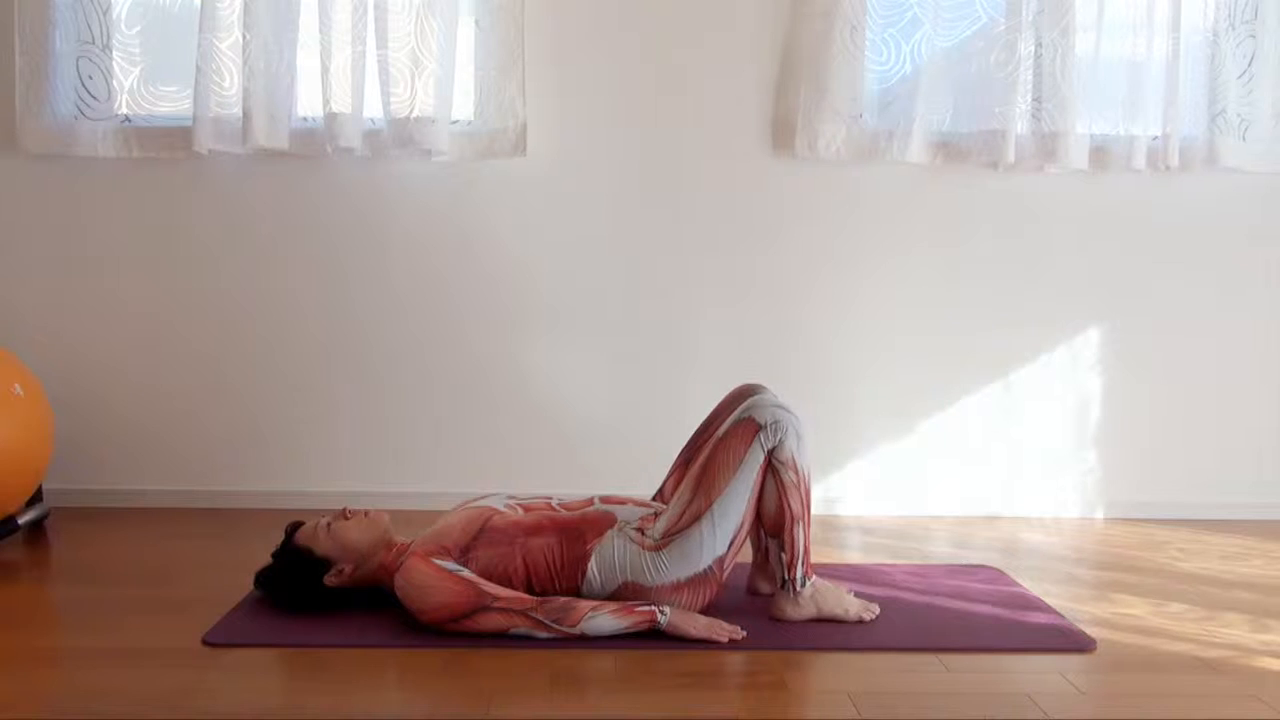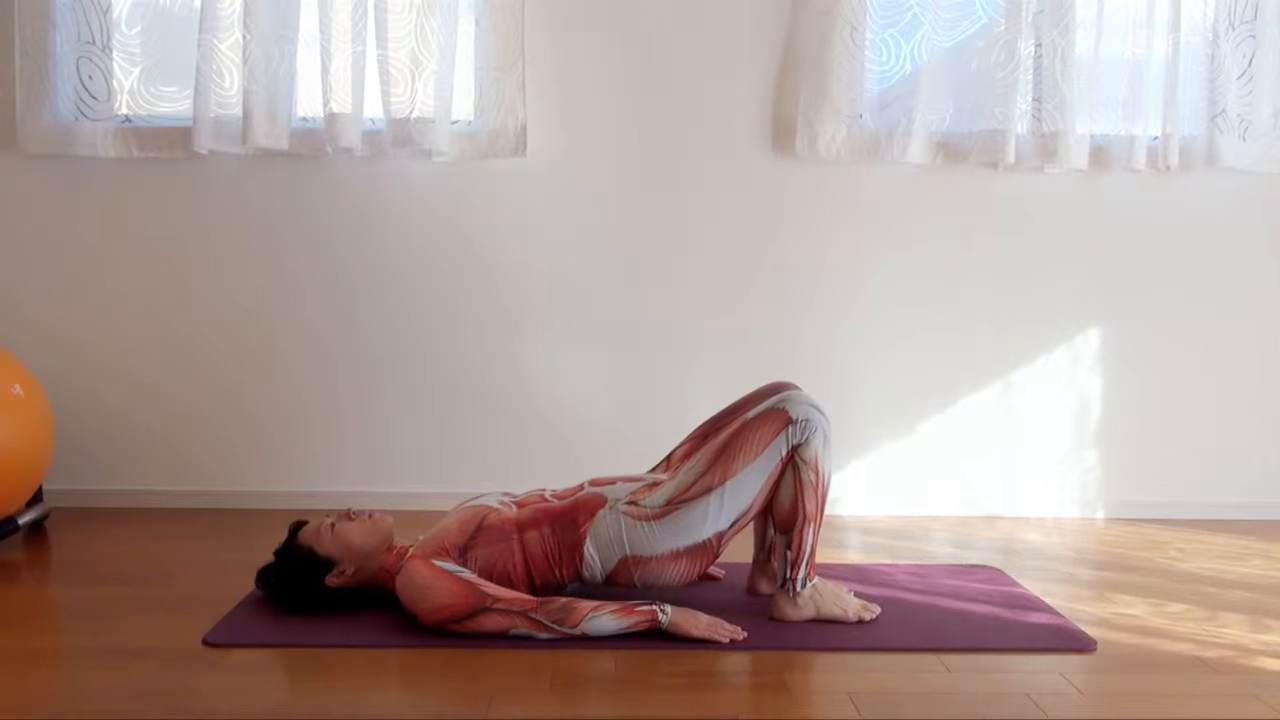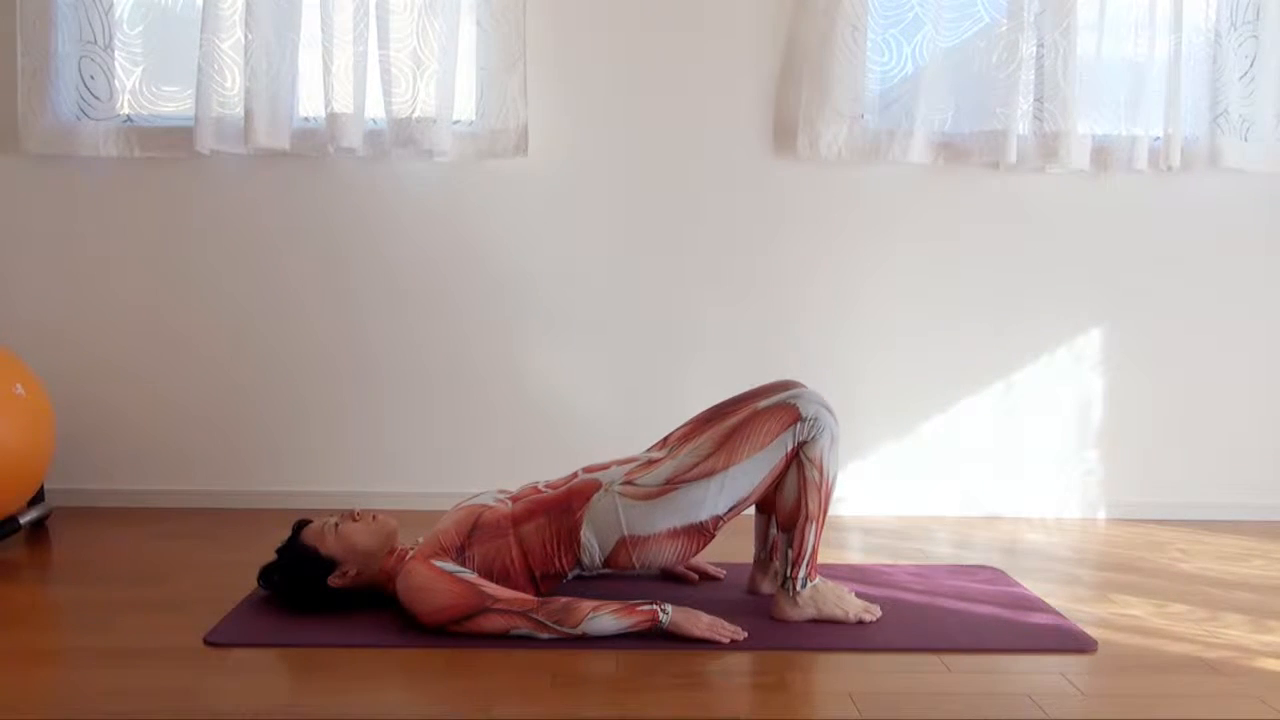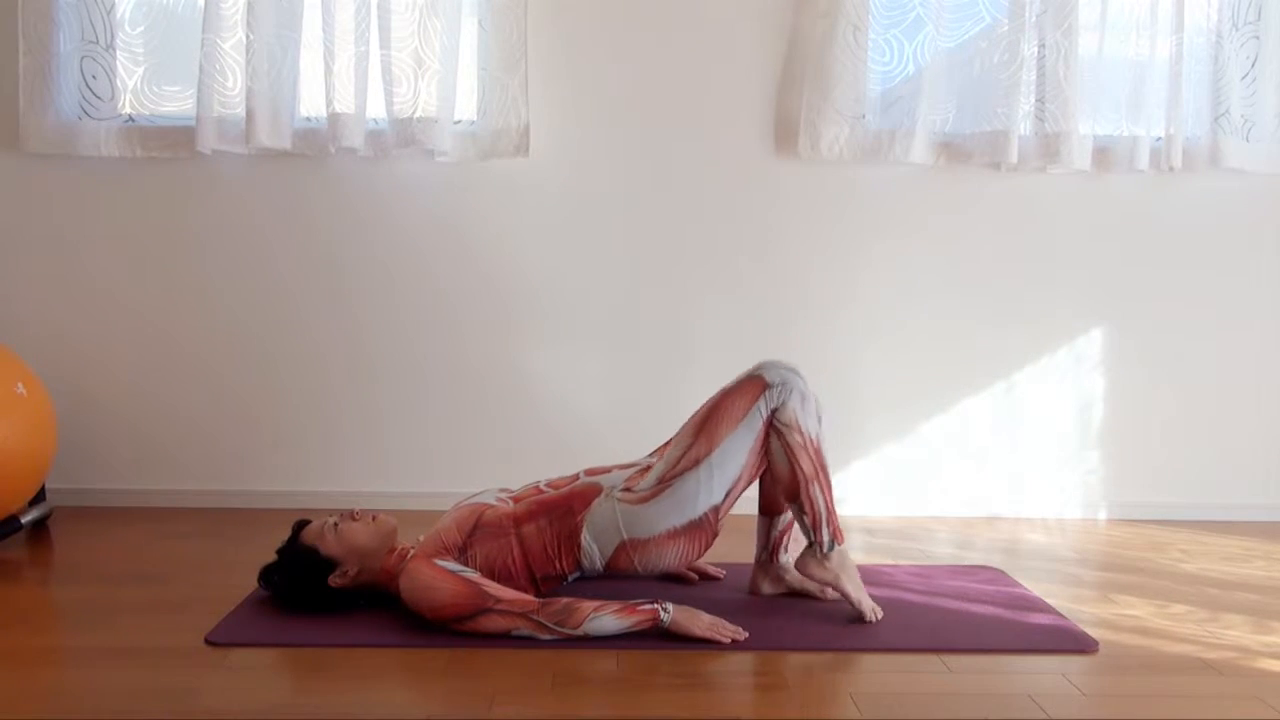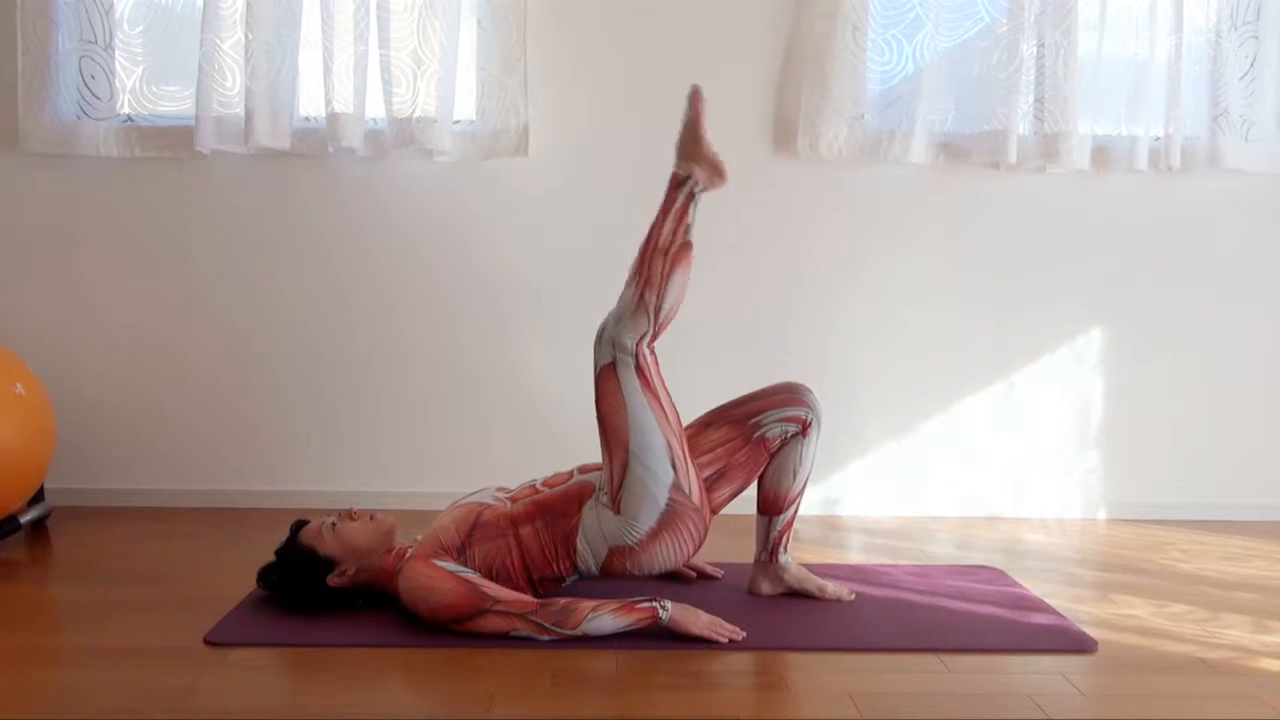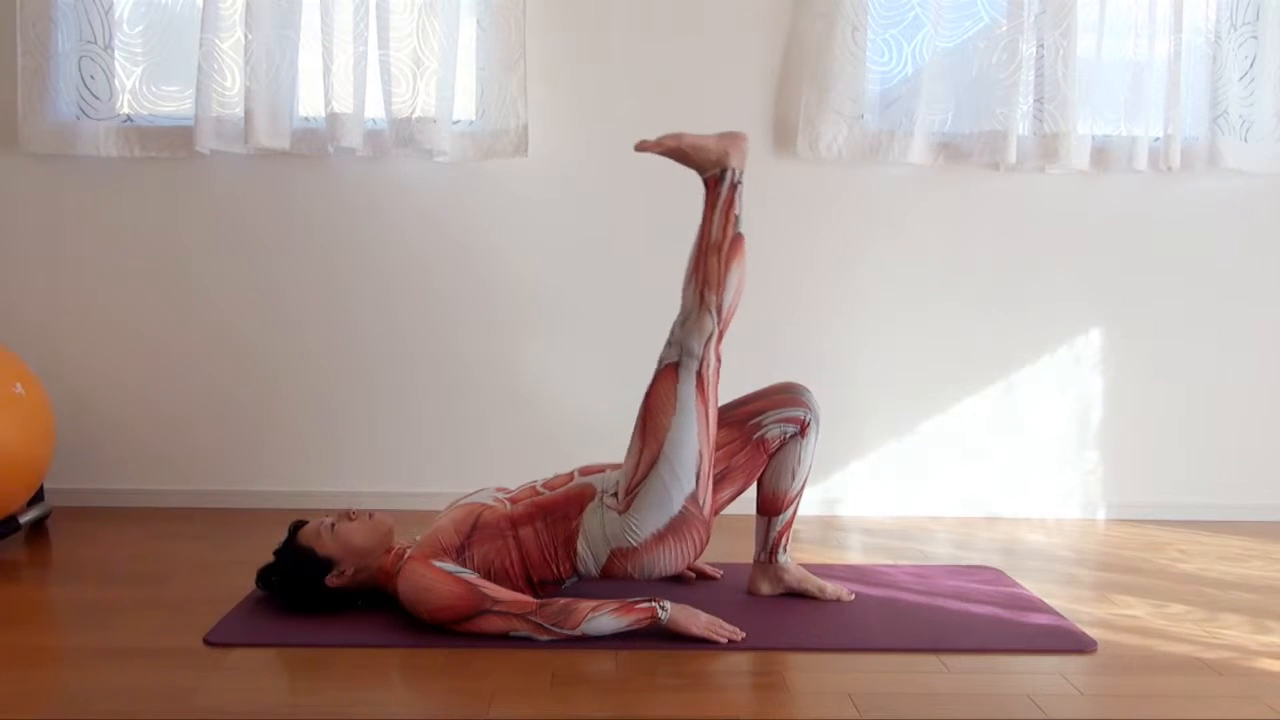
dt=0.7s
person 1, frame 1
left shoulder: (426, 554)
right shoulder: (419, 585)
right elbow: (541, 617)
left wrist: (650, 514)
right wrist: (665, 615)
left hip: (638, 529)
right hip: (657, 568)
left knee: (751, 400)
right knee: (769, 417)
left ankle: (770, 570)
right ankle: (796, 592)
person 1, frame 2
left shoulder: (423, 557)
right shoulder: (420, 588)
right elbow: (542, 617)
right wrist: (667, 616)
left hip: (633, 507)
right hip: (640, 536)
left knee: (780, 400)
right knee: (799, 416)
left ankle: (770, 571)
right ankle: (798, 593)
person 1, frame 3
left shoulder: (424, 557)
right shoulder: (420, 588)
right elbow: (543, 616)
right wrist: (667, 615)
left hip: (619, 492)
right hip: (629, 520)
left knee: (790, 404)
right knee: (809, 415)
left ankle: (772, 569)
right ankle: (798, 592)
person 1, frame 4
left shoulder: (432, 554)
right shoulder: (420, 585)
right elbow: (541, 618)
right wrist: (667, 614)
left hip: (630, 502)
right hip: (640, 527)
left knee: (789, 406)
right knee: (777, 382)
left ankle: (774, 567)
right ankle: (825, 553)
person 1, frame 5
left shoulder: (426, 552)
right shoulder: (418, 583)
right elbow: (543, 618)
right wrist: (665, 611)
left hip: (648, 518)
right hip: (637, 531)
left knee: (796, 403)
right knee: (619, 342)
left ankle: (774, 567)
person 1, frame 6
left shoulder: (429, 553)
right shoulder: (420, 587)
right elbow: (539, 618)
right wrist: (664, 612)
left hip: (630, 520)
right hip: (631, 532)
left knee: (792, 404)
right knee: (689, 352)
left ankle: (772, 567)
